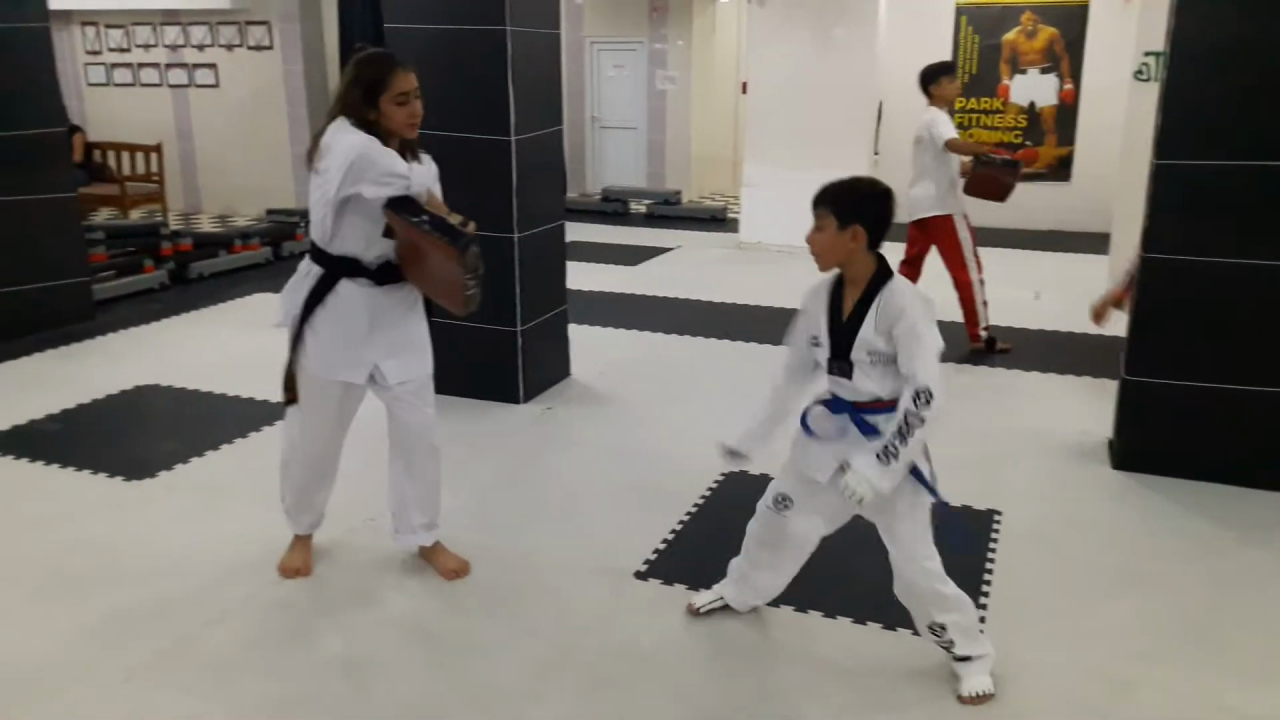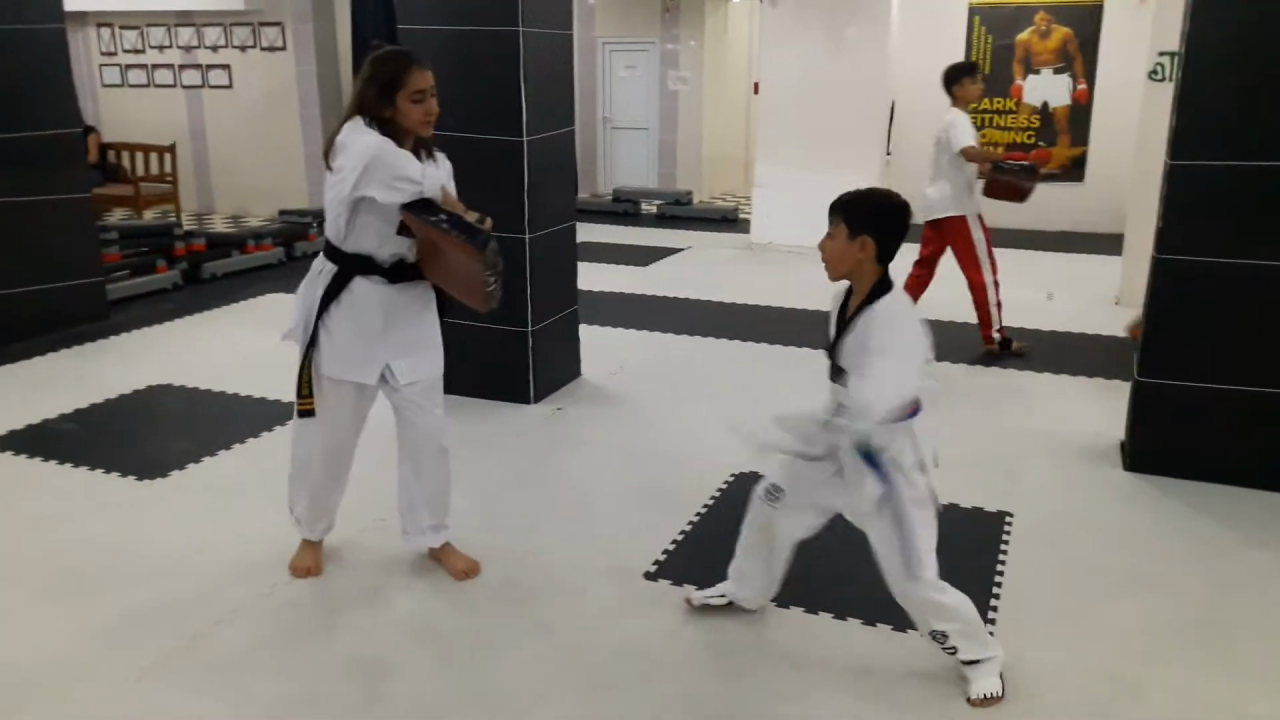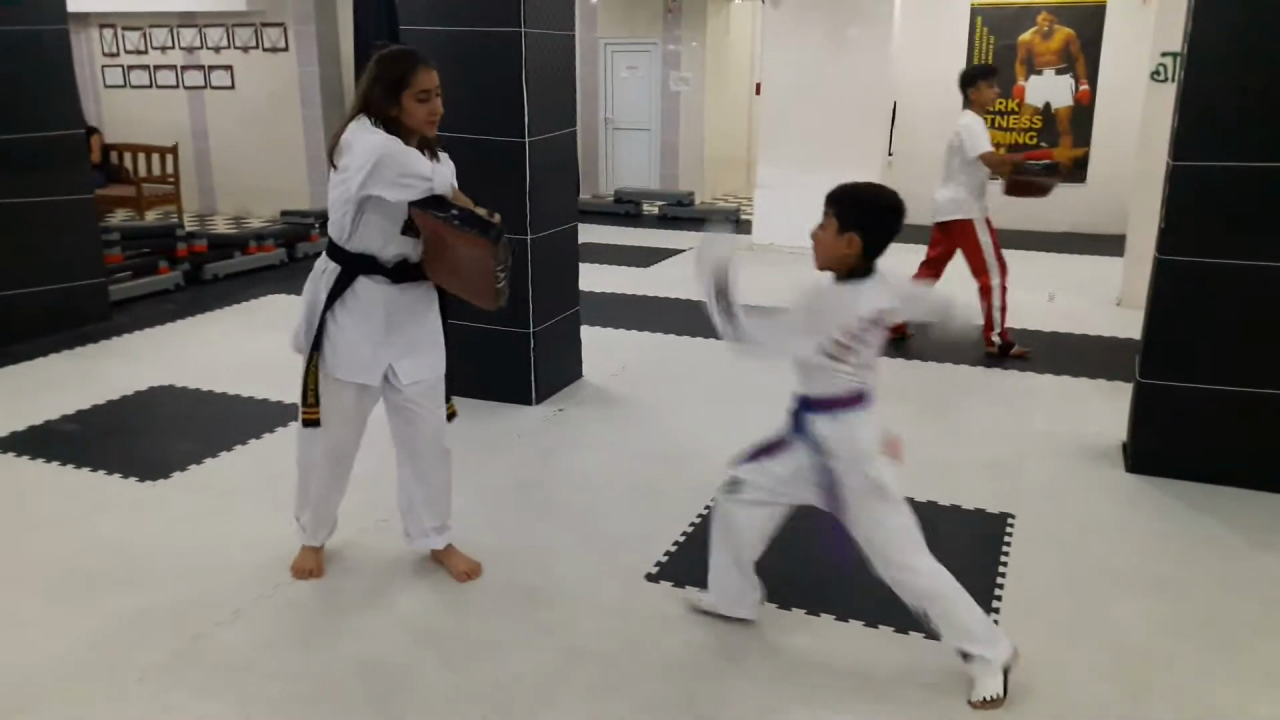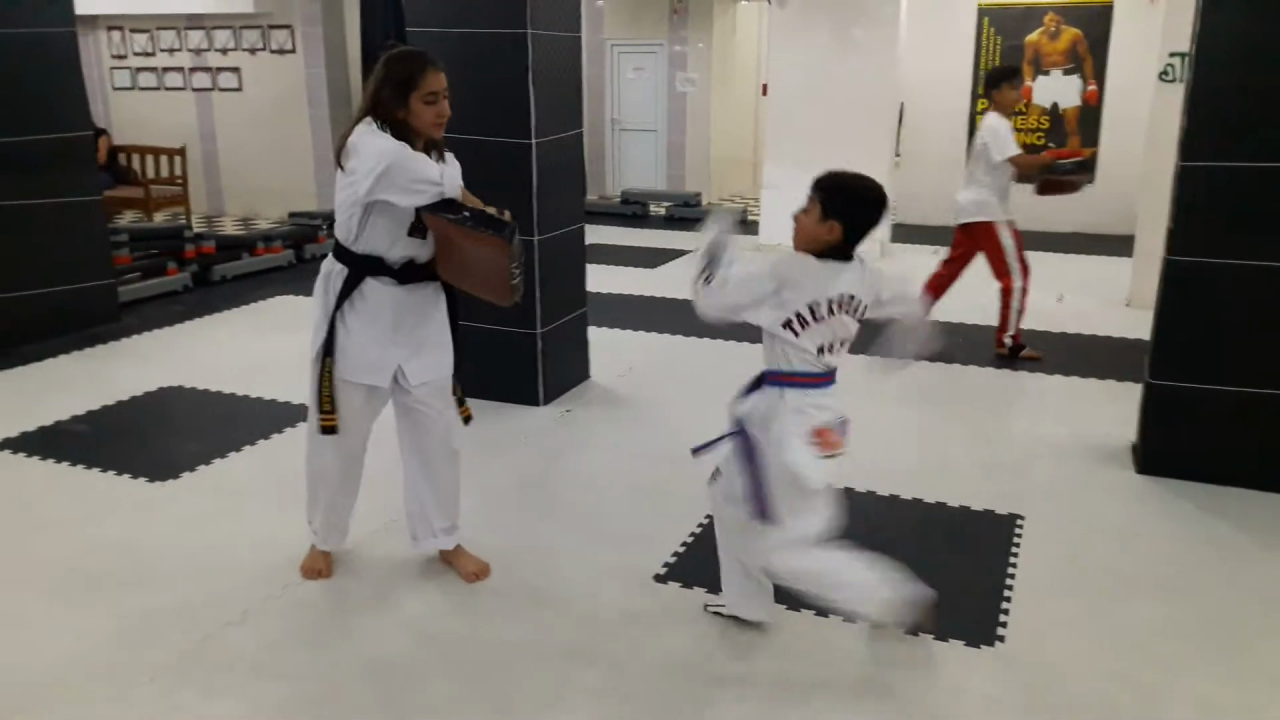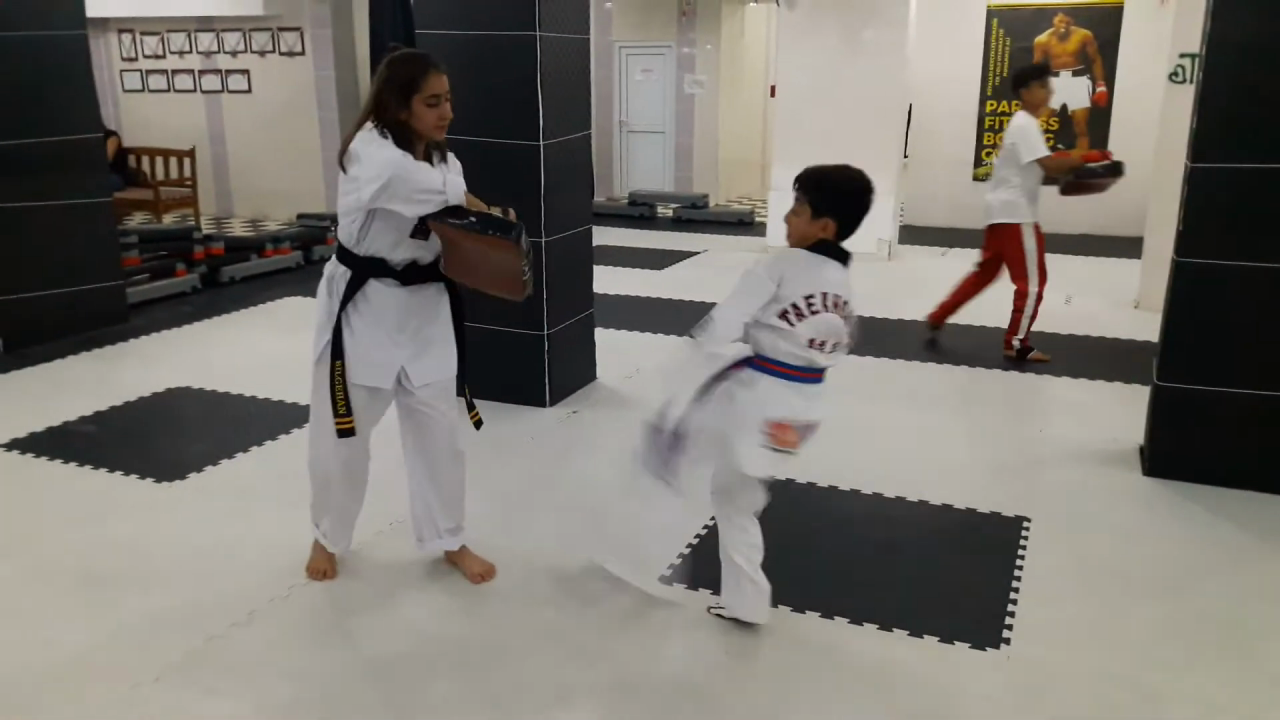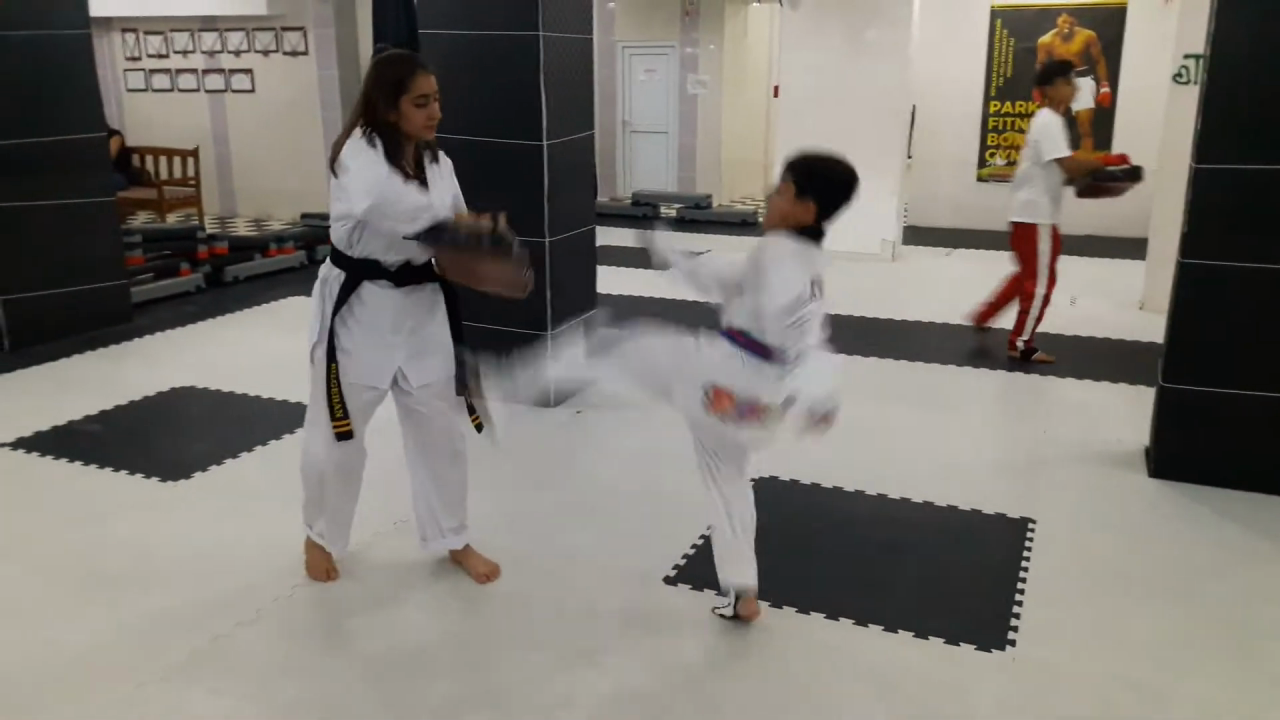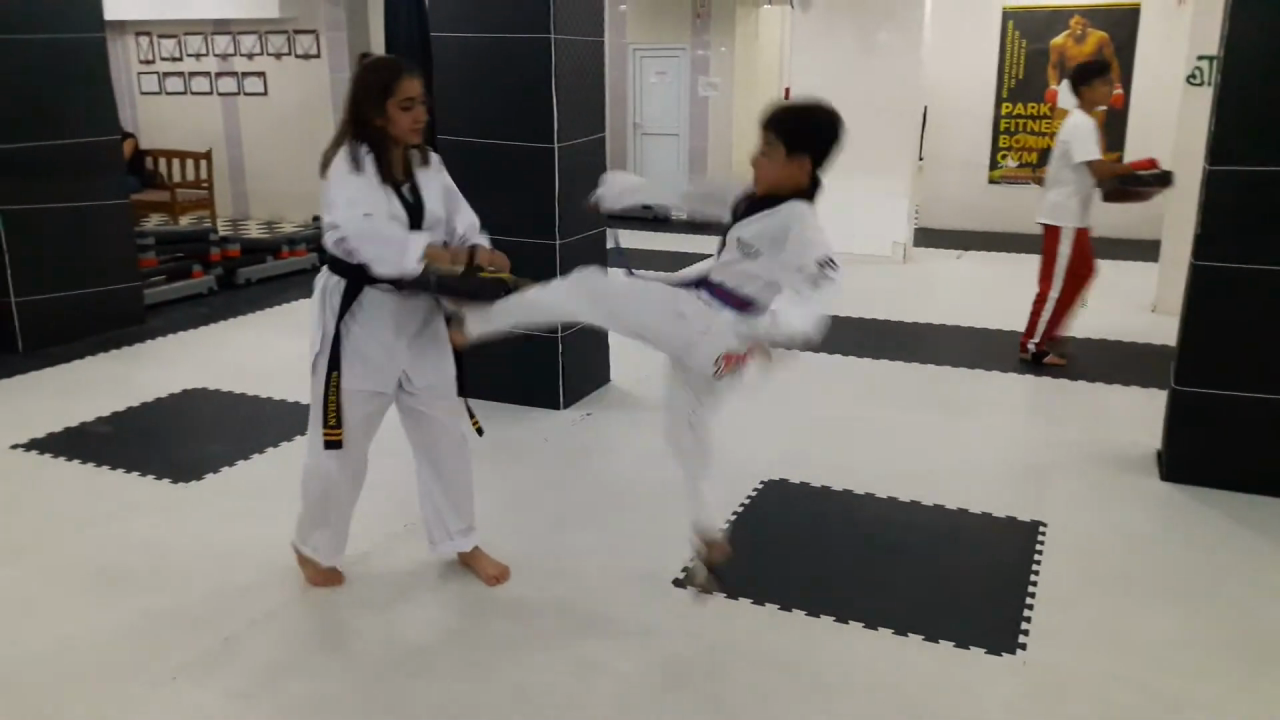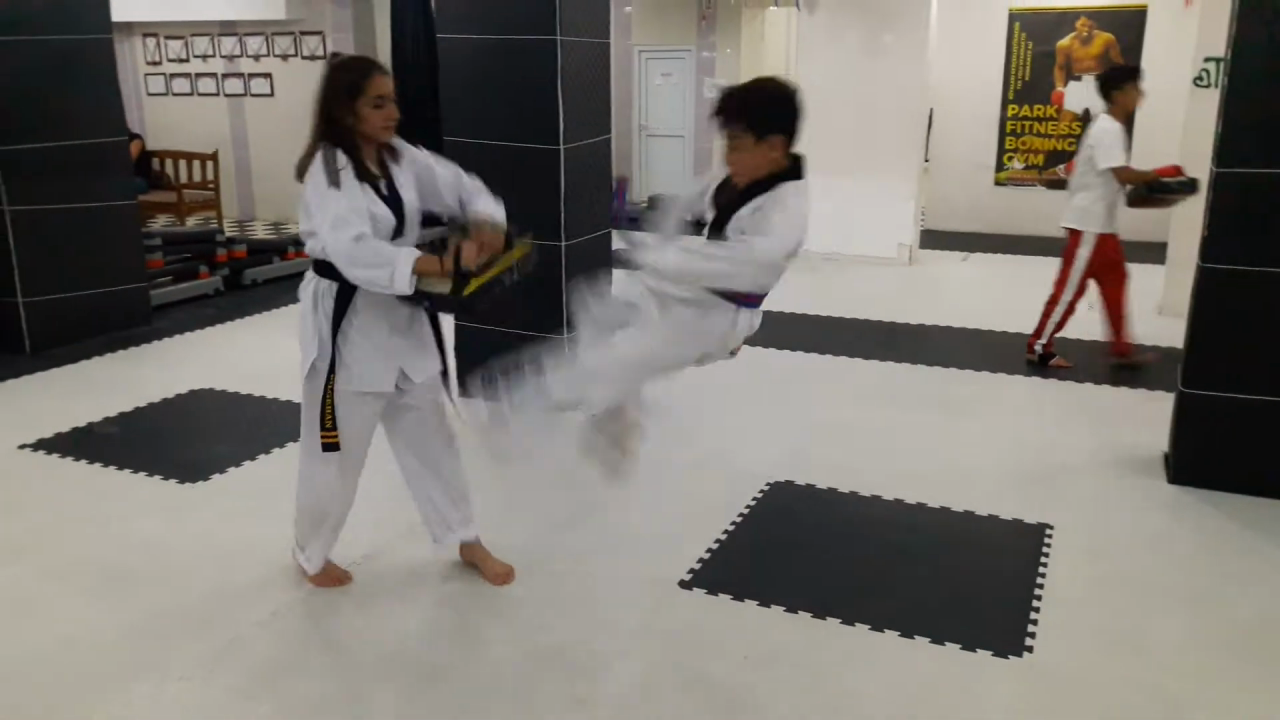
dt=0.1s
person 1, frame 1
left shoulder: (420, 164)
right shoulder: (340, 142)
right elbow: (364, 159)
right wrist: (423, 194)
left hip: (396, 306)
right hip: (334, 306)
left knee: (416, 427)
right knee: (314, 428)
left ankle: (424, 536)
right ankle: (302, 530)
person 1, frame 2
left shoulder: (435, 162)
right shoulder: (355, 141)
right elbow: (377, 161)
right wrist: (440, 196)
left hip: (409, 305)
right hip: (347, 304)
left knee: (425, 428)
right knee: (326, 430)
left ankle: (433, 537)
right ankle: (312, 533)
person 1, frame 3
left shoulder: (436, 159)
right shoulder: (361, 138)
right elbow: (385, 158)
right wrist: (448, 191)
left hip: (412, 305)
right hip: (350, 304)
left knee: (426, 431)
right knee: (330, 431)
left ankle: (435, 539)
right ankle: (313, 536)
person 1, frame 4
left shoulder: (442, 160)
right shoulder: (367, 142)
right elbow: (394, 166)
right wrist: (458, 194)
left hip: (419, 306)
right hip: (359, 305)
left knee: (435, 431)
right knee: (339, 434)
left ankle: (443, 540)
right ankle: (324, 538)
person 1, frame 5
left shoulder: (445, 163)
right shoulder: (371, 145)
right elbow: (392, 177)
right wrist: (462, 200)
left hip: (424, 307)
right hip: (363, 308)
left knee: (440, 430)
right knee: (343, 435)
left ankle: (449, 540)
right ankle: (327, 537)
person 1, frame 6
left shoulder: (437, 163)
right shoulder: (359, 150)
left elbow: (450, 246)
right elbow: (377, 200)
left wrist: (481, 263)
right wrist: (453, 216)
left hip: (419, 307)
right hip: (357, 309)
left knee: (441, 430)
right knee: (337, 436)
left ankle: (453, 541)
right ankle: (321, 535)
person 1, frame 7
left shoulder: (426, 163)
right shoulder: (352, 162)
left elbow: (462, 224)
right elbow: (364, 230)
left wrist: (481, 253)
right wrist: (432, 254)
left hip: (416, 312)
right hip: (356, 314)
left knee: (445, 434)
right knee: (340, 441)
left ankle: (464, 544)
right ankle: (313, 546)
person 1, frame 8
left shoulder: (401, 158)
right shoulder: (327, 170)
left elbow: (461, 187)
right elbow: (349, 248)
left wrist: (486, 224)
right wrist: (417, 265)
left hip: (402, 313)
right hip: (346, 318)
left knee: (430, 428)
right knee: (336, 441)
left ankle: (465, 539)
right ankle: (312, 553)
person 2, frame 1
left shoulder: (905, 304)
right shoulder: (824, 296)
left elbow: (925, 395)
right elbow: (798, 367)
left wrist: (879, 463)
right wrist: (754, 433)
left hip: (891, 443)
right hip: (836, 434)
left knee: (916, 571)
right knee: (777, 516)
left ankle: (971, 653)
right ankle: (741, 590)
person 2, frame 2
left shoulder: (891, 320)
right shoulder: (852, 300)
left elbow: (871, 410)
left wrist: (802, 435)
left hip: (887, 455)
right hip: (841, 444)
left knee: (913, 578)
right knee: (772, 502)
left ankle: (980, 655)
right ankle: (743, 588)
person 2, frame 3
left shoulder: (832, 301)
right shoulder: (883, 286)
left elbow: (746, 332)
right elbow: (931, 303)
left wrist: (718, 282)
left hip: (835, 443)
right hip: (814, 436)
left knee: (902, 562)
right knee: (737, 499)
left ankle: (988, 653)
right ankle: (732, 597)
person 2, frame 4
left shoulder: (788, 273)
right shoulder: (861, 278)
left elbow: (711, 303)
right elbow: (908, 306)
left wrist: (718, 253)
left hip: (785, 415)
right hip: (815, 410)
left knee: (783, 548)
right knee: (729, 495)
left ankle: (898, 601)
right ankle: (745, 601)
person 2, frame 5
left shoulder: (780, 268)
right shoulder: (840, 281)
left elbow: (719, 329)
left hip: (755, 399)
right hip: (800, 408)
left knee: (667, 437)
right knee: (731, 496)
right ankle: (745, 602)
person 2, frame 6
left shoulder: (781, 253)
right shoulder: (799, 258)
left elbow: (797, 323)
right elbow: (731, 283)
right wrist: (677, 261)
left hip: (725, 384)
right hip: (761, 395)
left knee: (615, 348)
right knee: (728, 483)
left ankle: (517, 374)
right ankle: (743, 595)
person 2, frame 7
left shoulder: (800, 227)
right shoulder: (766, 197)
left elbow: (816, 293)
right elbow: (704, 198)
left wrist: (784, 325)
right wrist: (637, 189)
left hip: (703, 328)
left knee: (590, 286)
right knee: (686, 427)
left ankle: (481, 321)
right ankle: (707, 529)
person 2, frame 8
left shoulder: (786, 210)
right shoulder: (742, 176)
left elbow: (731, 265)
right elbow: (699, 202)
left wrist: (655, 255)
right wrist: (660, 239)
left hip: (710, 318)
right hip: (684, 296)
left knee: (606, 368)
right knee: (596, 306)
right ankle: (612, 416)
person 3, frame 1
left shoulder: (930, 121)
right shoulder: (937, 118)
right elbow: (956, 145)
right wrist: (990, 152)
left hip: (920, 206)
right hip: (941, 206)
left knee: (909, 267)
right knee: (967, 269)
right ankle: (980, 335)
person 3, frame 2
left shoulder: (955, 119)
right shoulder: (958, 120)
left elbow: (967, 166)
right elbow: (971, 154)
left wrist: (996, 165)
right wrist: (1007, 156)
left hip: (938, 205)
right hip: (956, 207)
left knee: (924, 267)
right knee: (983, 269)
right ankle: (994, 336)
person 3, frame 3
left shoulder: (968, 122)
right shoulder: (972, 123)
left elbow: (985, 167)
right elbow: (991, 159)
left wrist: (1015, 167)
right wrist: (1030, 156)
left hip: (948, 208)
right hip: (965, 210)
left knee: (930, 268)
right knee: (992, 272)
left ankle: (898, 323)
right ankle: (996, 339)
person 3, frame 4
left shoulder: (992, 124)
right shoulder: (998, 126)
left elbow: (1012, 168)
right elbow: (1021, 163)
left wrist: (1049, 161)
right wrist: (1061, 154)
left hip: (973, 210)
right hip: (988, 212)
left knee: (951, 268)
right knee: (1015, 275)
right ankle: (1008, 340)
person 3, frame 5
left shoulder: (1023, 123)
right shoulder: (1027, 125)
left elbow: (1040, 169)
right elbow: (1049, 164)
left wrist: (1074, 164)
right wrist: (1086, 157)
left hip: (1003, 211)
right hip: (1015, 213)
left knee: (985, 271)
right knee: (1032, 279)
left ankle: (937, 318)
right ankle: (1016, 343)
person 3, frame 6
left shoulder: (1046, 120)
right shoulder: (1050, 123)
left elbow: (1058, 171)
right elbow: (1068, 166)
left wrist: (1092, 170)
right wrist: (1108, 161)
left hip: (1032, 212)
right hip: (1036, 213)
left knee: (1030, 276)
right knee: (1040, 281)
left ankle: (984, 318)
right ankle: (1021, 344)
person 3, frame 7
left shoulder: (1078, 121)
right shoulder: (1081, 124)
right elbow: (1098, 169)
left wrist: (1123, 173)
right wrist: (1139, 165)
left hip: (1068, 216)
right hip: (1065, 217)
left knee: (1081, 274)
right knee: (1057, 282)
left ankle: (1046, 332)
right ankle: (1033, 345)
person 3, frame 8
left shoulder: (1108, 126)
right shoulder: (1109, 129)
right elbow: (1123, 175)
left wrist: (1147, 180)
right wrist: (1160, 174)
left hip: (1101, 223)
right hip: (1089, 223)
left knee: (1114, 282)
right knee: (1070, 286)
left ankle: (1121, 347)
right ankle: (1039, 346)
